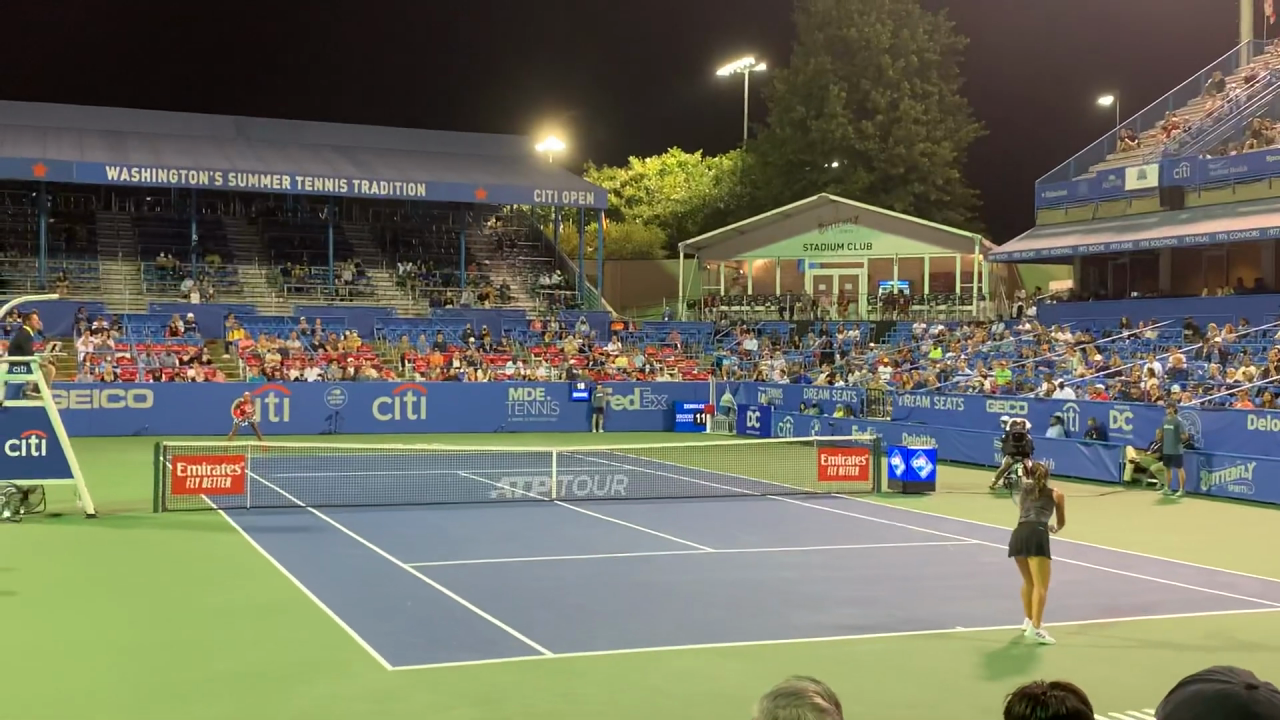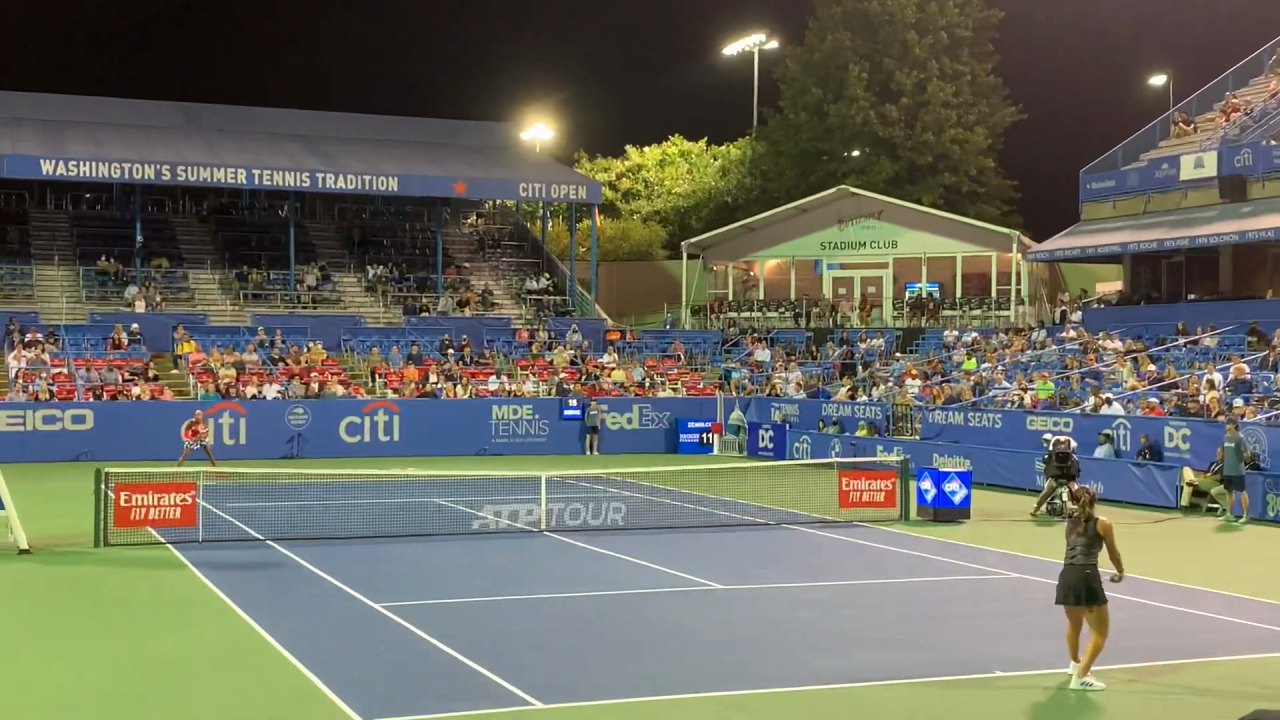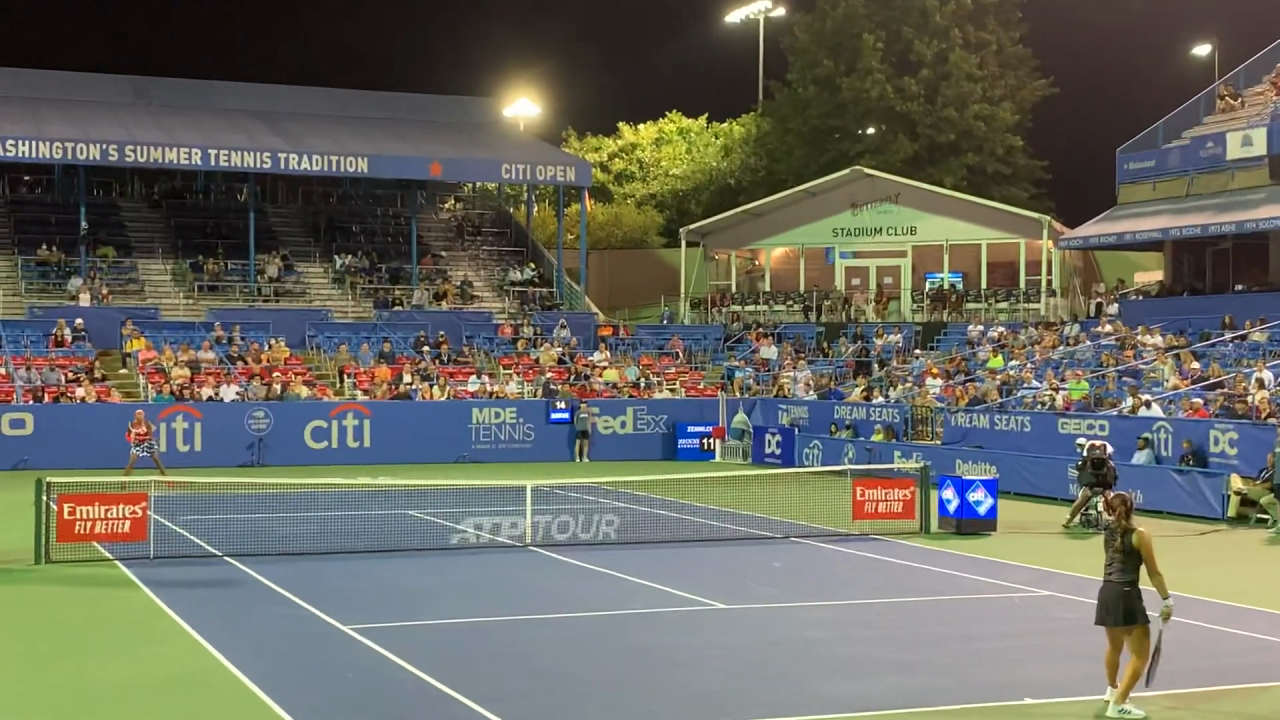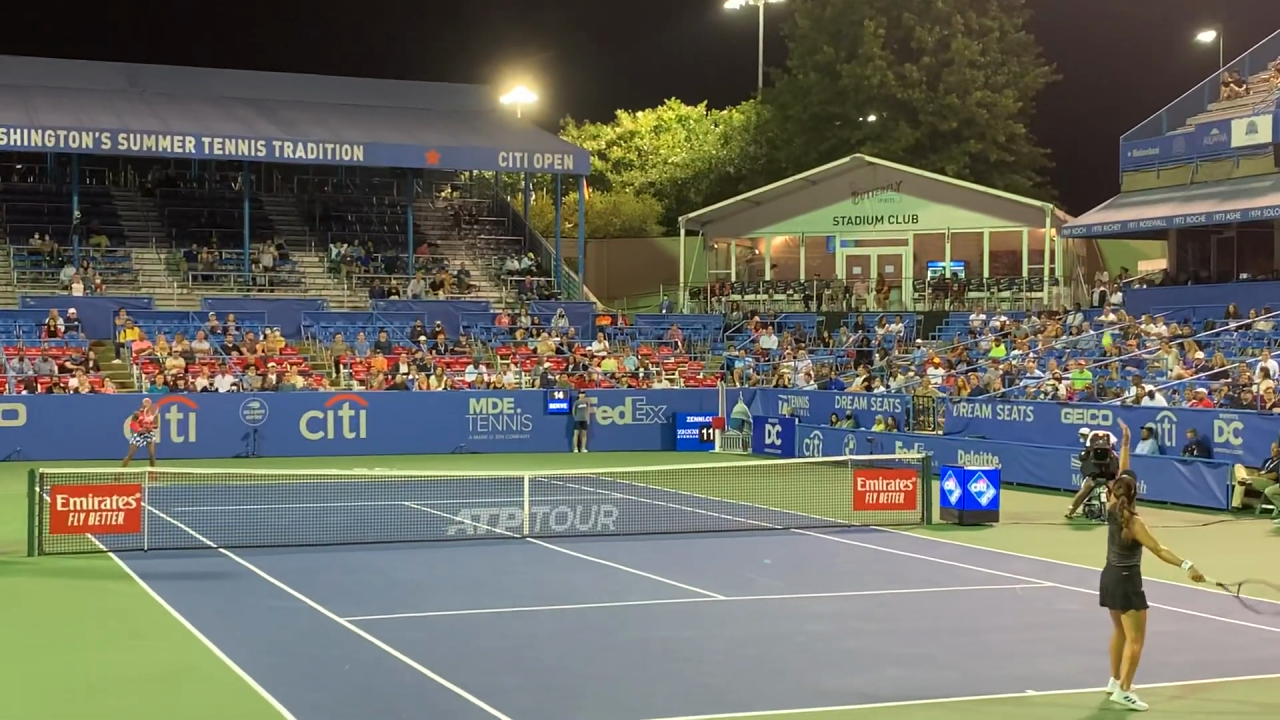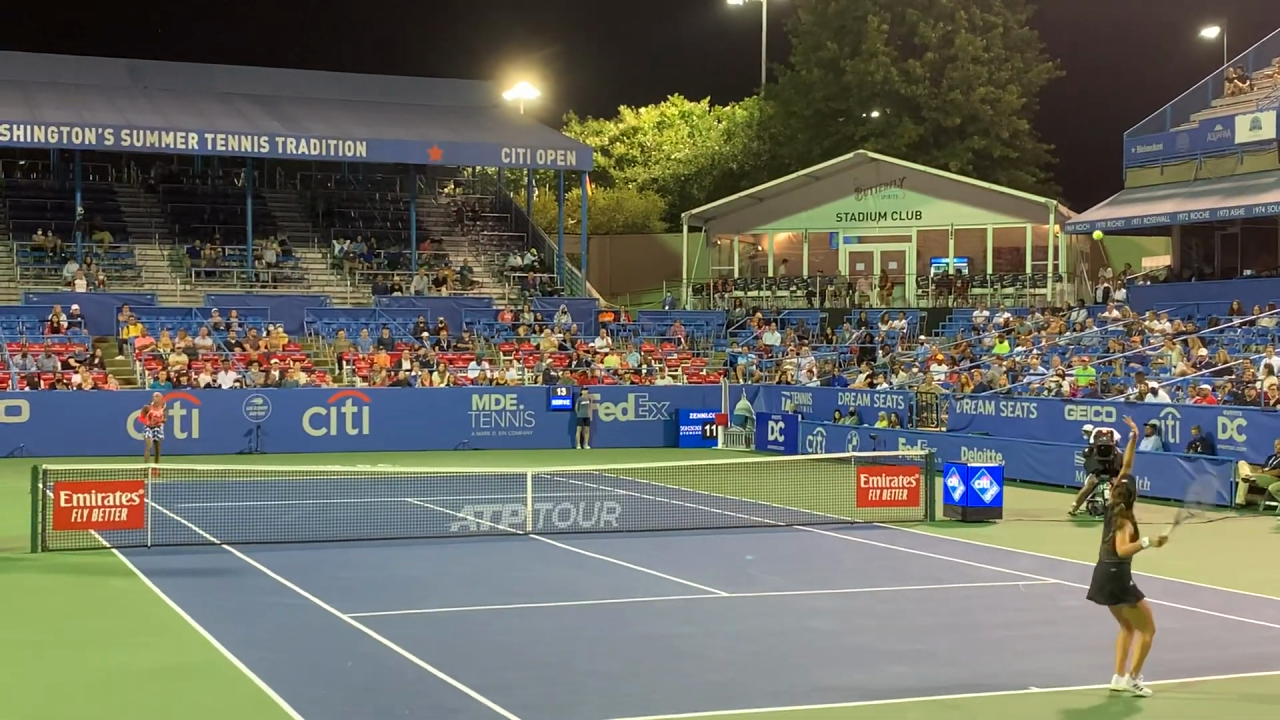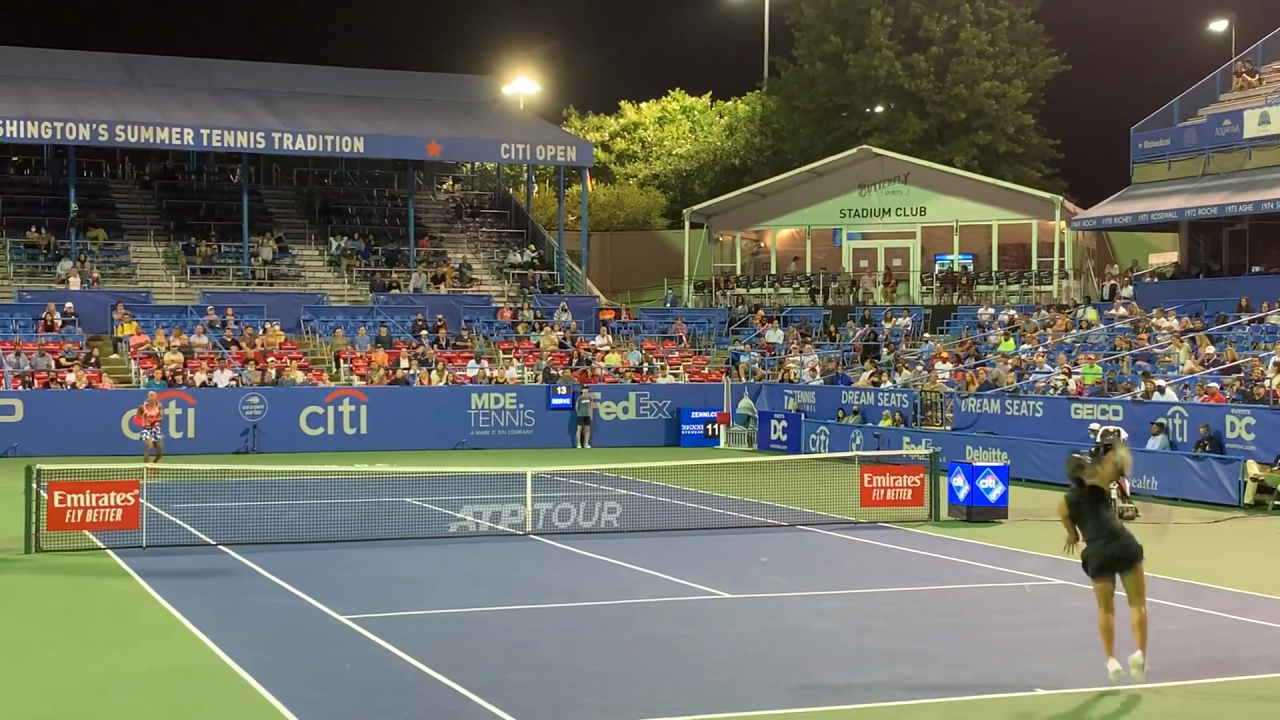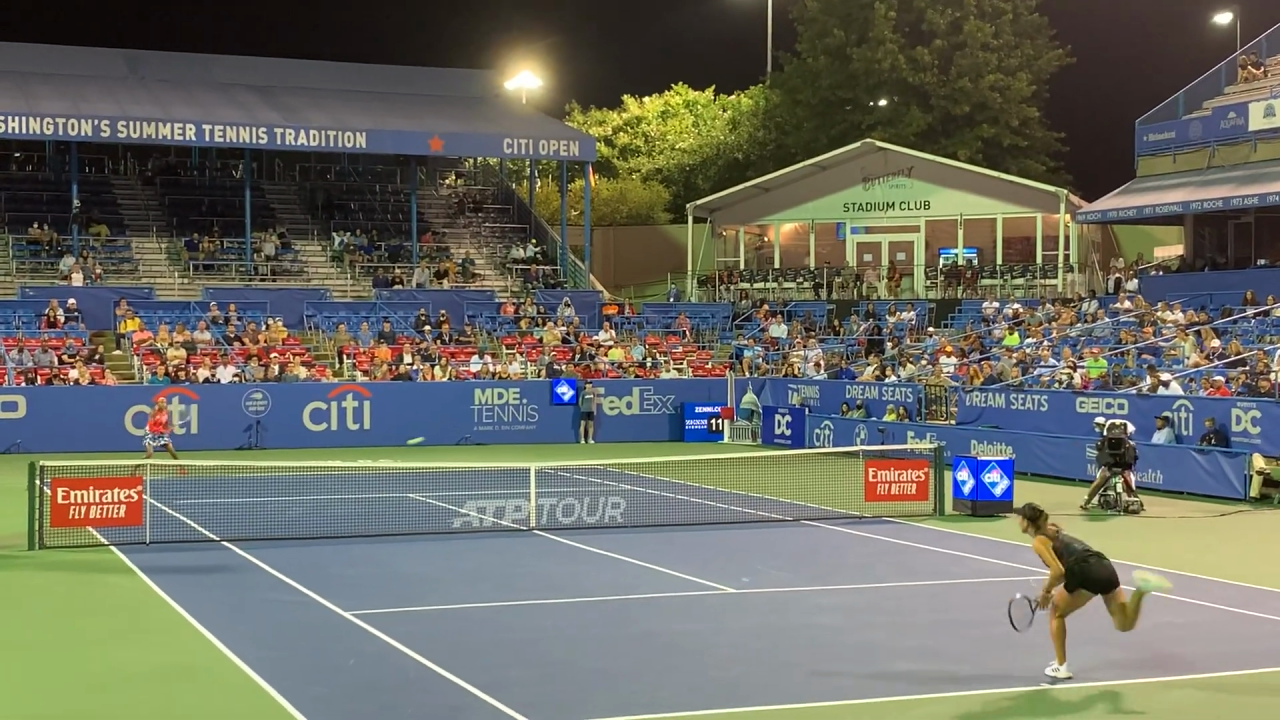
dt=0.4s
person 1, frame 1
left shoulder: (1025, 492)
right shoulder: (1056, 494)
right elbow: (1061, 522)
right wrist: (1054, 528)
left hip: (1018, 534)
right hip: (1037, 536)
left knee: (1028, 582)
right knee: (1040, 586)
left ankle: (1028, 620)
right ankle: (1035, 627)
person 1, frame 2
left shoulder: (1070, 523)
right shoulder: (1102, 524)
right elbow: (1114, 555)
right wrist: (1120, 573)
left hip: (1066, 577)
right hip: (1087, 578)
left knee: (1074, 624)
right knee: (1100, 633)
left ankle: (1075, 664)
right ankle: (1080, 676)
person 1, frame 3
left shoulder: (1109, 534)
right shoulder: (1139, 535)
right elbow: (1153, 573)
right wrist: (1167, 601)
left hip: (1106, 594)
right hip: (1127, 597)
left knee: (1114, 647)
right knee: (1140, 656)
left ankle: (1112, 689)
person 1, frame 4
left shoulder: (1112, 510)
right shoulder: (1133, 522)
left elbow: (1122, 472)
right elbow: (1158, 550)
left wrist: (1125, 441)
right wrist: (1186, 565)
left hip: (1109, 577)
right hip: (1126, 580)
left knee: (1120, 632)
right knee: (1134, 641)
left ankle: (1115, 681)
right ankle: (1123, 690)
person 1, frame 5
left shoulder: (1112, 508)
right shoulder: (1125, 522)
left elbow: (1126, 468)
right elbow: (1123, 550)
right wrist: (1148, 542)
left hip: (1102, 576)
right hip: (1117, 579)
left knee: (1128, 628)
right knee: (1146, 629)
left ankle: (1119, 677)
right ankle: (1131, 678)
person 1, frame 6
left shoulder: (1064, 504)
right shoulder: (1096, 487)
left elbow: (1073, 536)
left wrist: (1071, 537)
left hip: (1098, 554)
right hip: (1123, 547)
left knee: (1106, 610)
right knee: (1138, 605)
right ankle: (1139, 654)
person 1, frame 7
left shoulder: (1039, 542)
right shoulder: (1051, 530)
left elbow: (1059, 571)
left wrist: (1046, 591)
right wrist: (1054, 591)
left hip: (1086, 573)
right hip: (1104, 568)
left knee: (1057, 614)
right knee: (1125, 624)
right ankle: (1141, 588)
